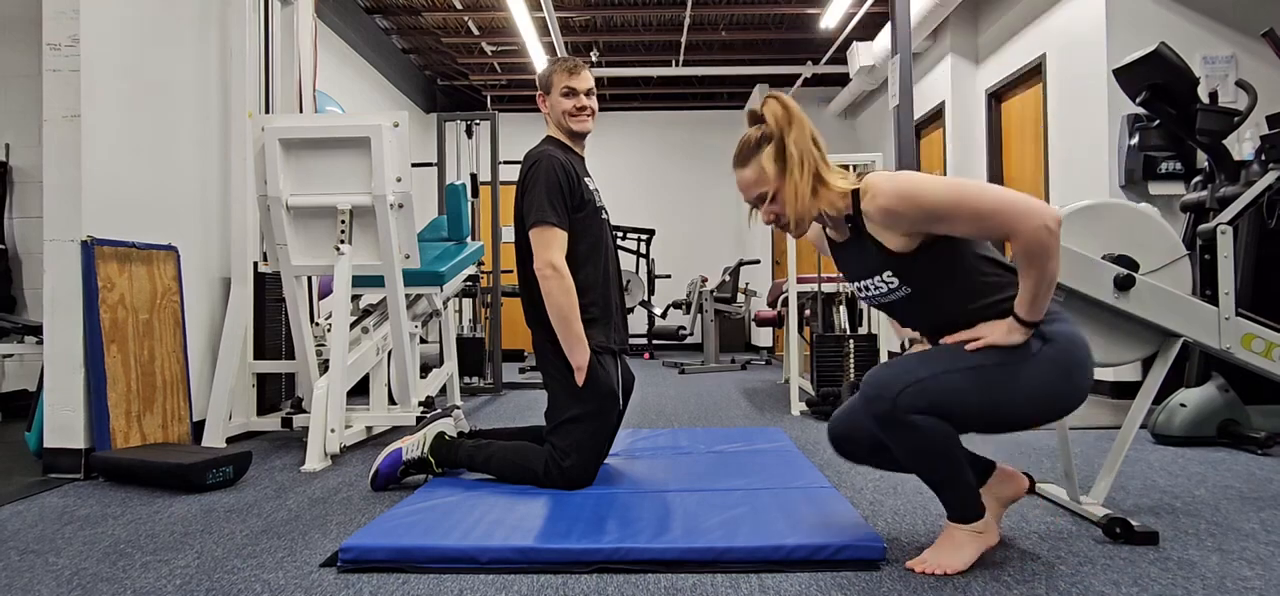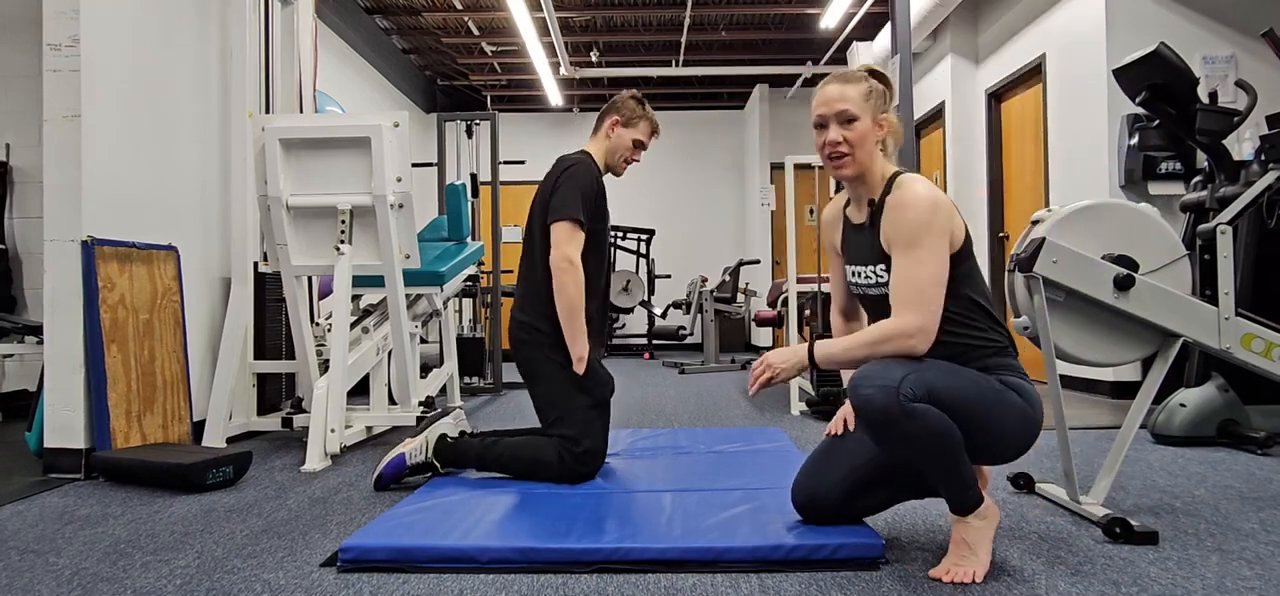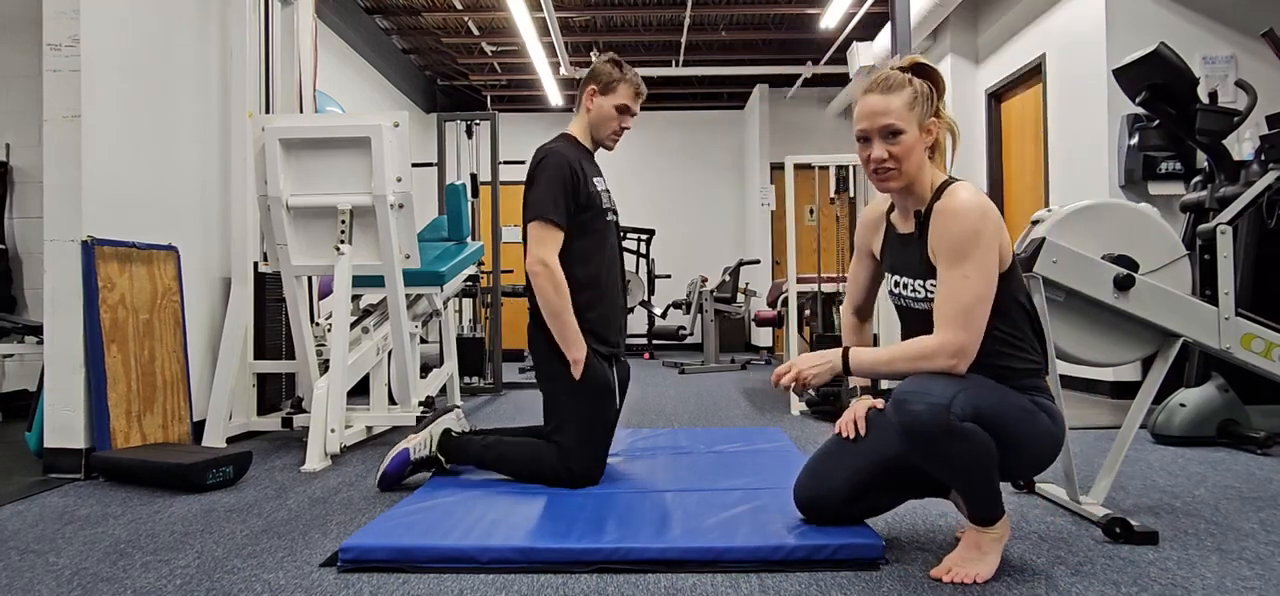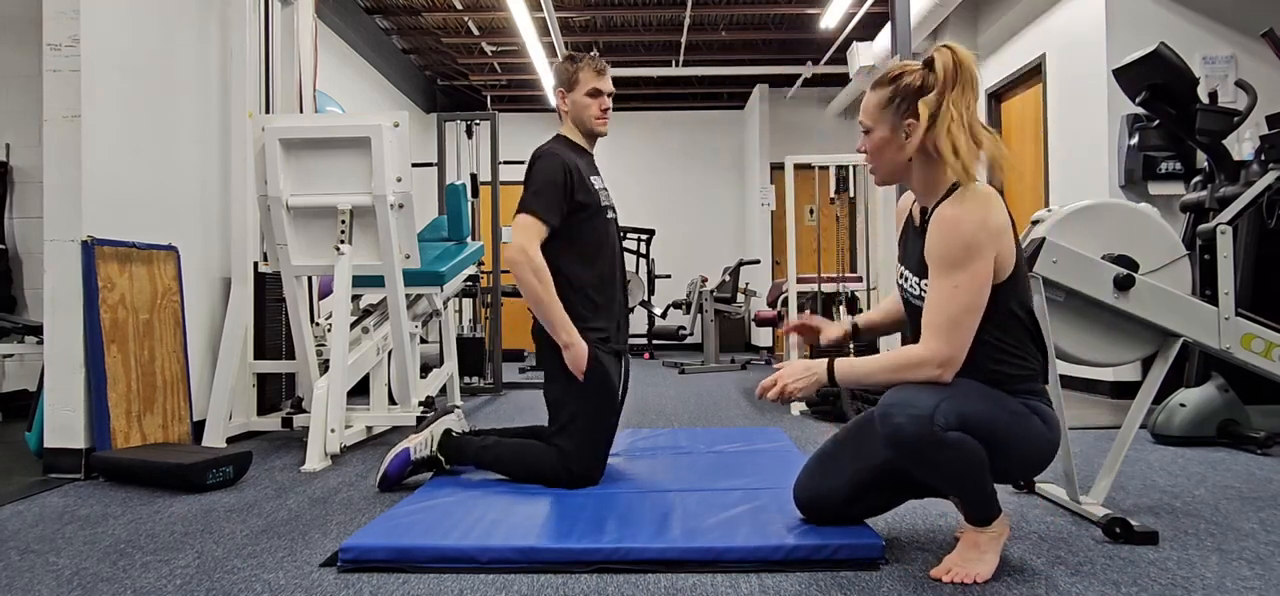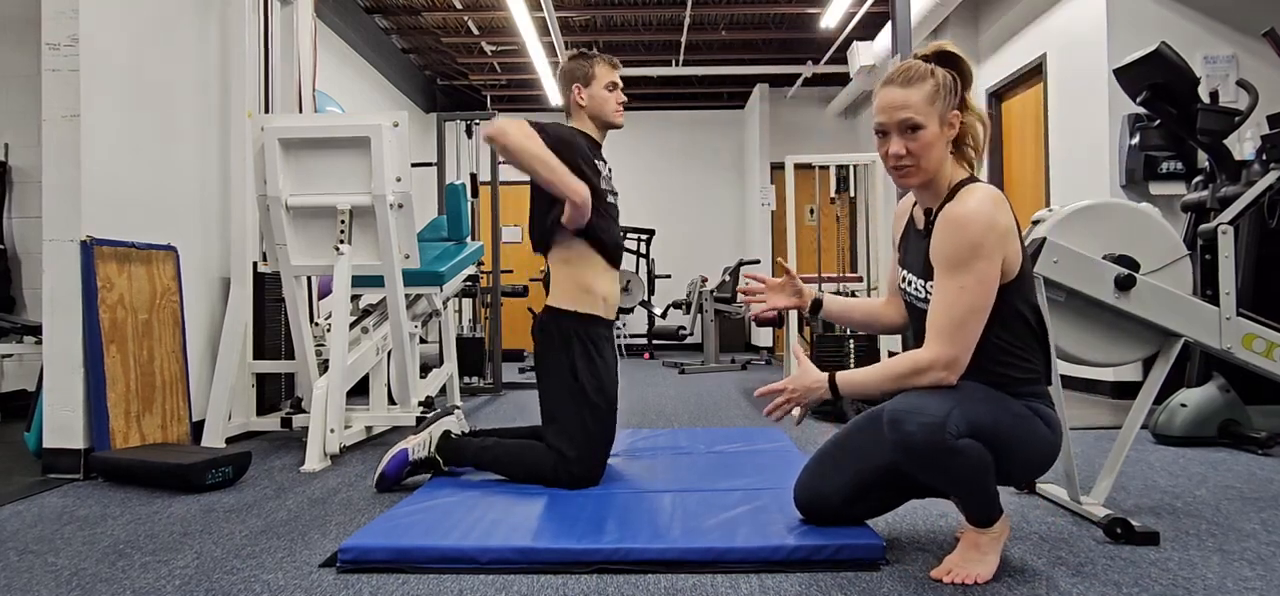
dt=1s
person 1, frame 1
left shoulder: (888, 199)
right shoulder: (821, 234)
left elbow: (1037, 219)
left wrist: (1022, 322)
right wrist: (914, 341)
left hip: (1046, 357)
right hip: (960, 358)
left knee: (885, 393)
right knee: (850, 432)
left ankle: (972, 522)
right ankle: (988, 479)
person 1, frame 2
left shoulder: (914, 199)
right shoulder: (836, 217)
left elbow: (914, 331)
right elbow: (845, 314)
left wrist: (807, 355)
right wrist: (852, 393)
left hip: (996, 397)
right hip: (921, 397)
left knee: (880, 387)
right knee: (815, 498)
left ankle: (972, 512)
right ankle: (955, 474)
person 1, frame 3
left shoulder: (962, 209)
right shoulder: (876, 219)
left elbow: (954, 350)
right elbow: (856, 312)
left wrist: (840, 362)
right wrist: (860, 391)
left hip: (1017, 412)
right hip: (938, 403)
left knee: (923, 400)
right knee: (817, 497)
left ankle: (989, 522)
right ankle: (961, 481)
person 1, frame 4
left shoulder: (968, 213)
right shoulder: (911, 205)
left elbow: (939, 359)
left wrist: (826, 372)
right wrist: (849, 329)
left hip: (1012, 417)
right hip: (943, 403)
left knee: (908, 412)
right knee: (817, 497)
left ankle: (987, 522)
right ankle: (961, 475)
person 1, frame 5
left shoulder: (974, 212)
right shoulder: (910, 209)
left elbow: (943, 361)
left wrist: (825, 384)
right wrist: (810, 301)
left hip: (1015, 417)
right hip: (943, 401)
left knee: (918, 419)
right knee: (818, 498)
left ankle: (987, 524)
right ankle: (965, 478)
person 2, frame 1
left shoulder: (573, 166)
right shoulder: (549, 165)
right elbow: (549, 266)
right wrist: (581, 357)
left hip: (599, 344)
right hip: (582, 349)
left knee: (580, 450)
right knee: (571, 468)
left ankle: (454, 435)
right ankle: (438, 448)
person 2, frame 2
left shoulder: (580, 175)
right shoulder: (580, 173)
right elbow: (563, 262)
left wrist: (587, 351)
right wrist: (580, 352)
left hip: (553, 339)
right hip: (552, 342)
left knee: (587, 447)
right knee: (580, 458)
left ankle: (456, 440)
right ankle: (442, 448)
person 2, frame 3
left shoulder: (587, 165)
right shoulder: (558, 162)
right elbow: (542, 262)
right wrist: (577, 352)
left hip: (599, 345)
right hip: (578, 348)
left knee: (578, 447)
right knee: (579, 467)
left ankle: (456, 437)
right ankle: (447, 444)
person 2, frame 4
left shoulder: (584, 163)
right shoulder: (556, 162)
right elbow: (520, 253)
right wrist: (567, 339)
left hip: (601, 341)
right hip: (581, 346)
left knee: (580, 447)
right knee: (577, 467)
left ankle: (457, 437)
right ankle: (446, 444)
person 2, frame 5
left shoulder: (590, 154)
right shoulder: (564, 142)
right elbow: (500, 130)
right wrist: (573, 188)
left hip: (591, 330)
right hip: (574, 330)
left knee: (582, 447)
right knee: (578, 467)
left ankle: (456, 436)
right ankle: (445, 446)
